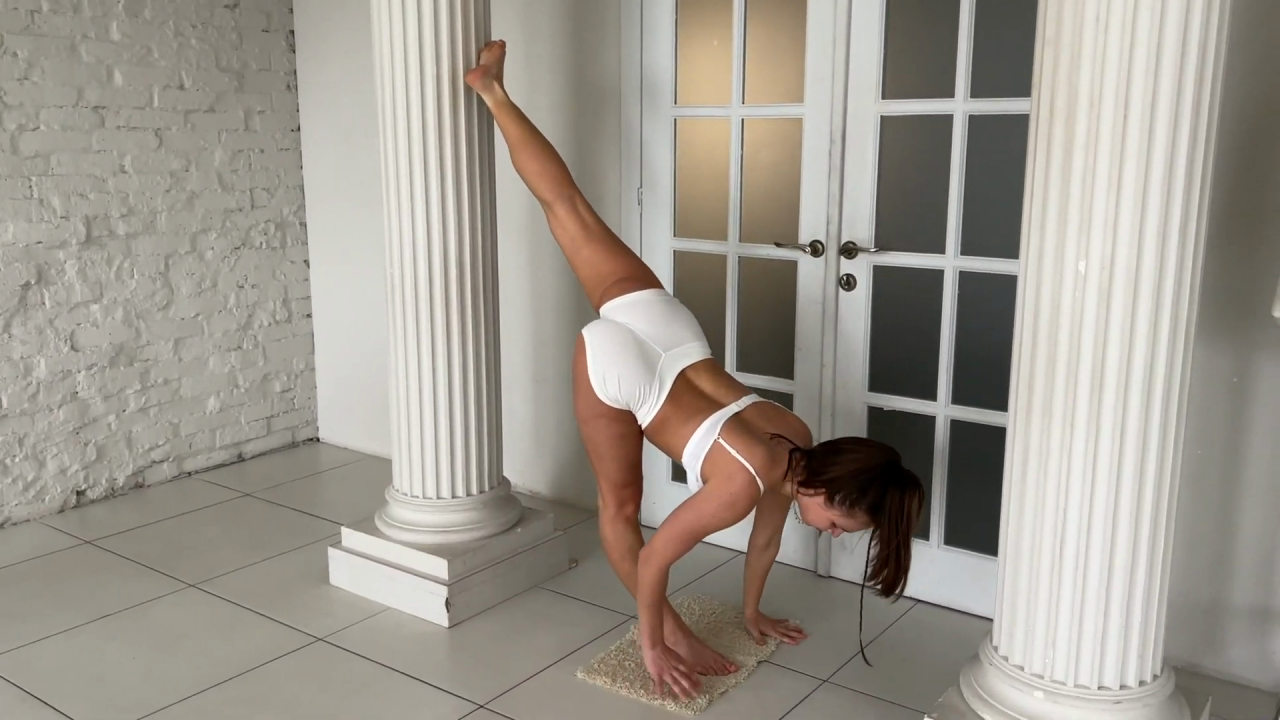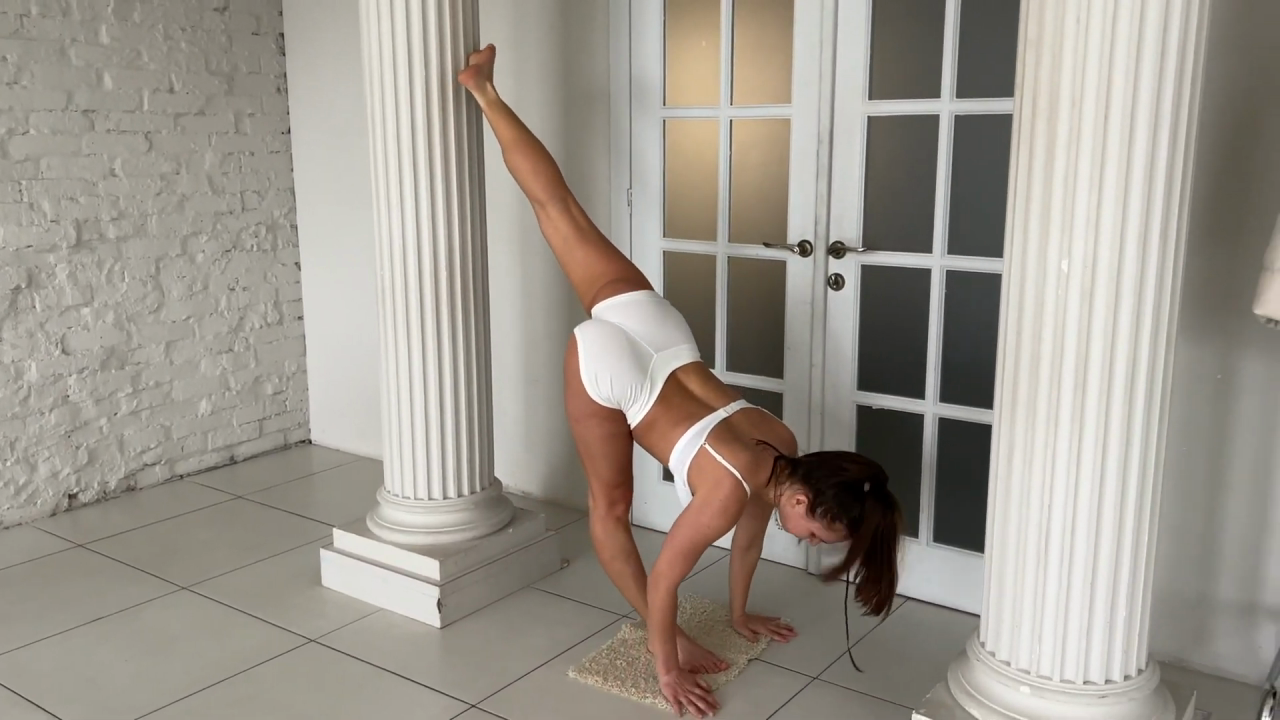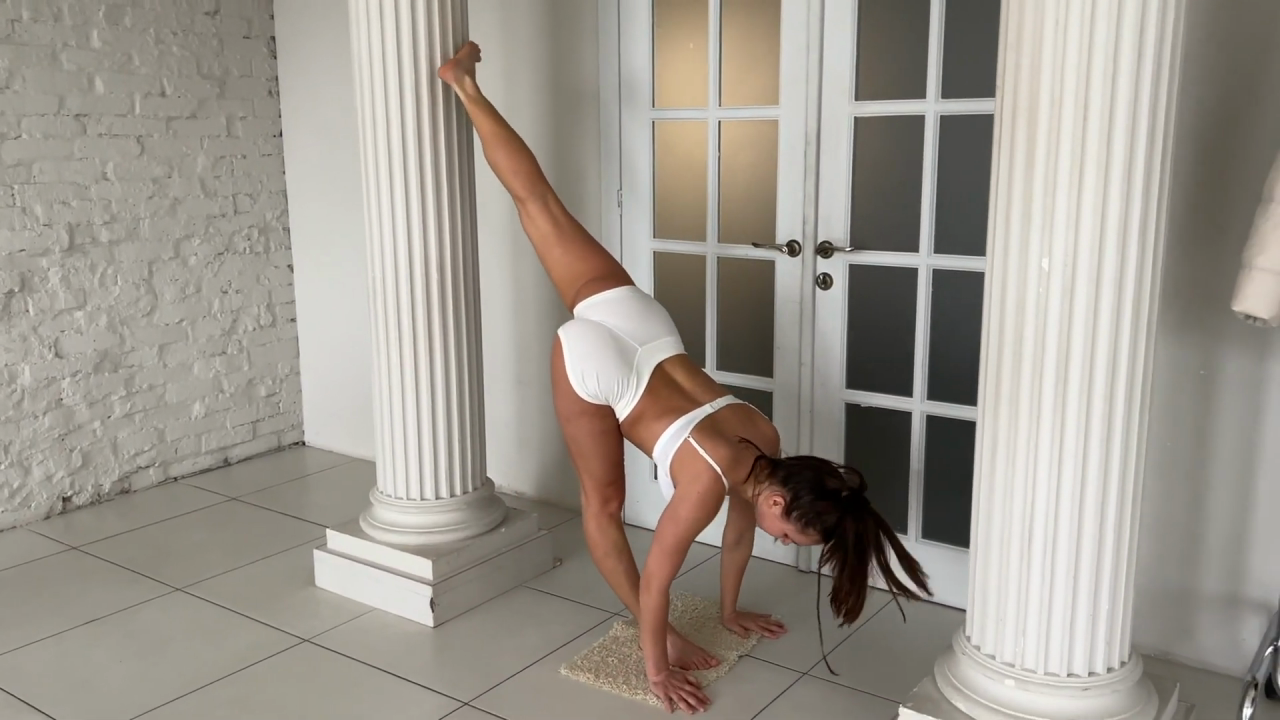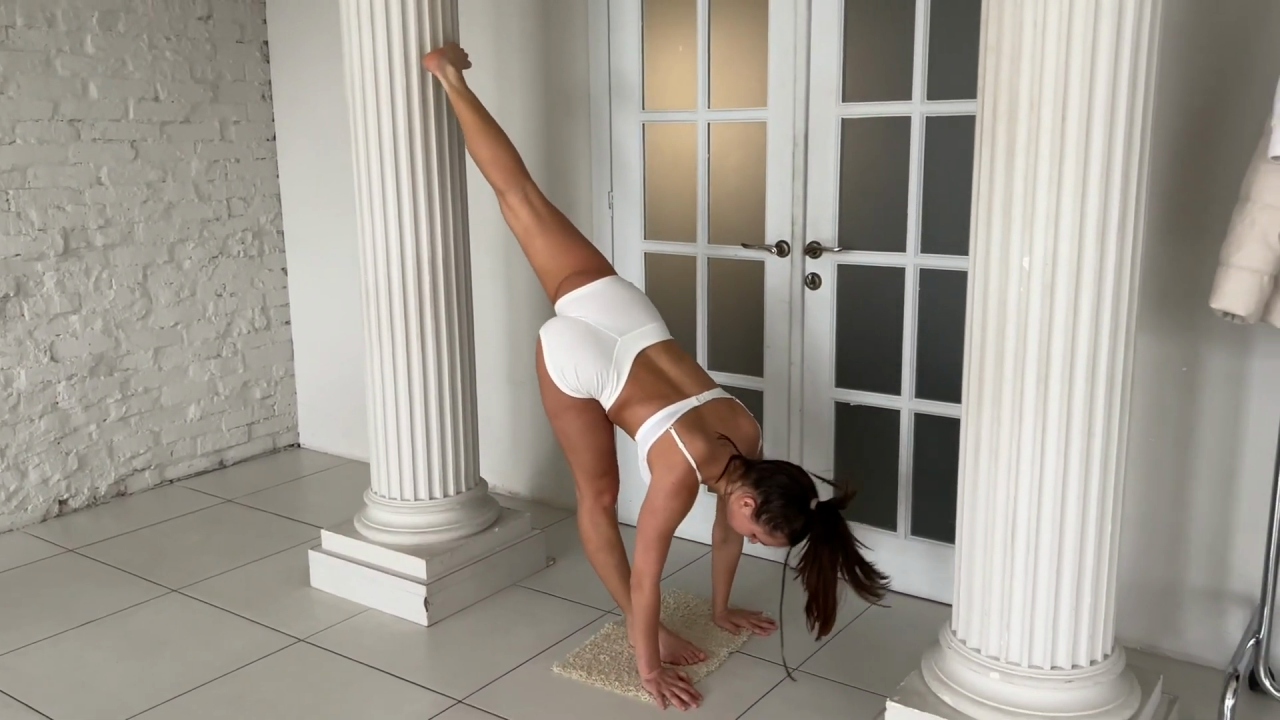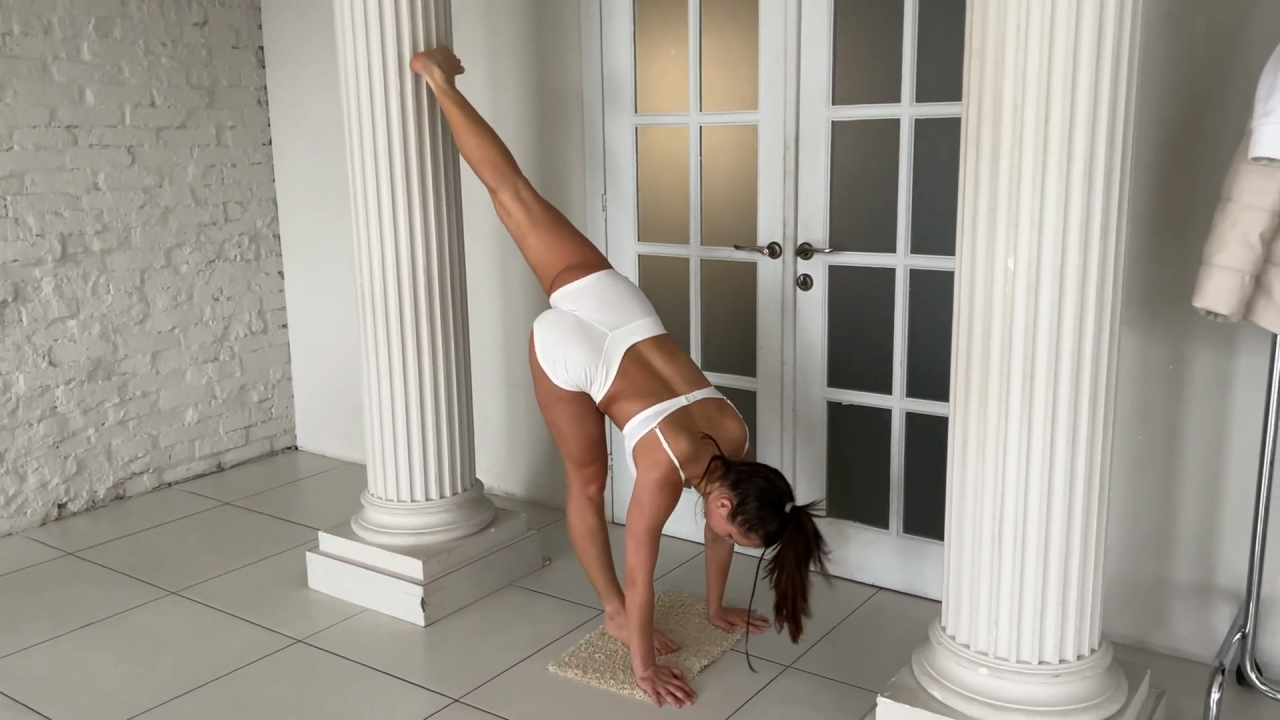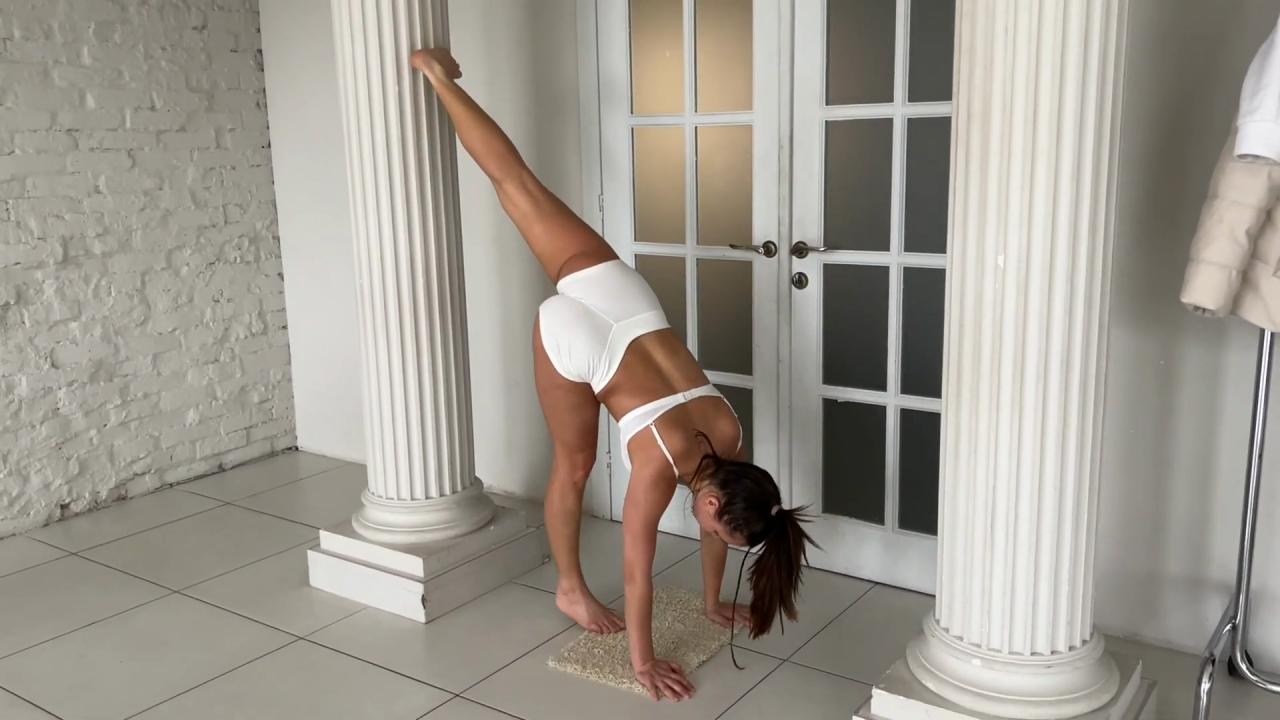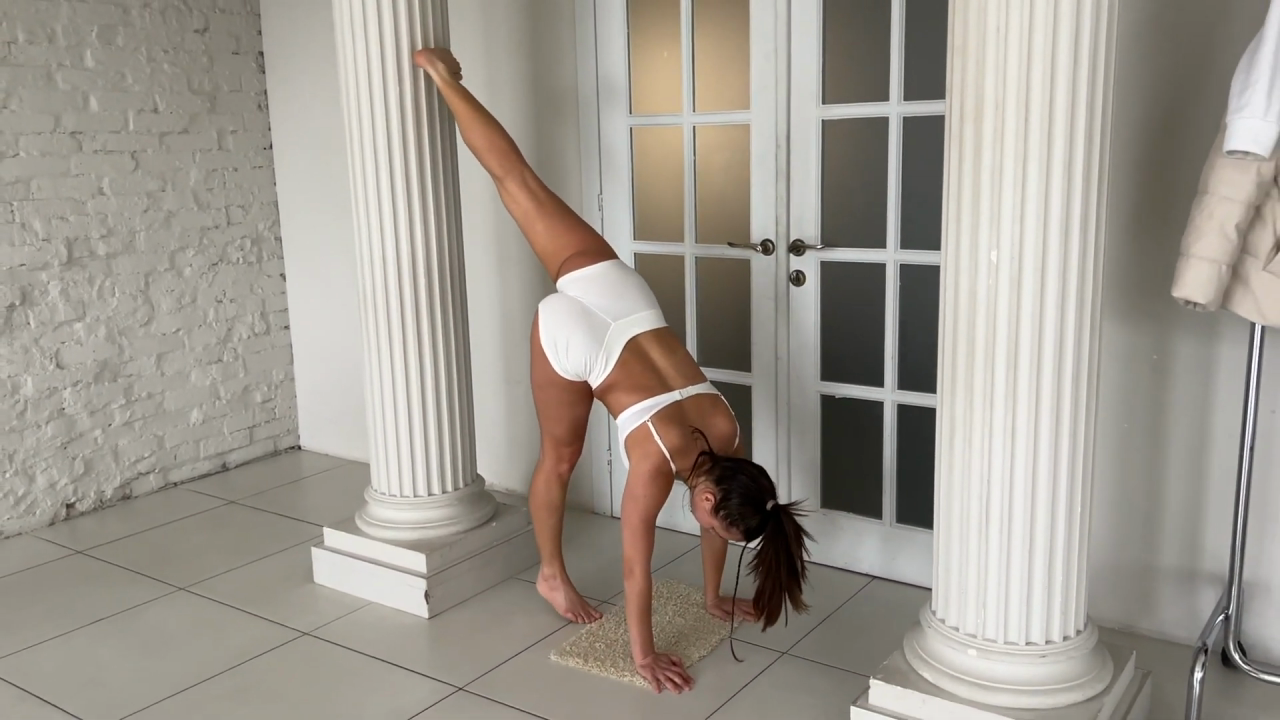
dt=0.2s
person 1, frame 1
left shoulder: (798, 449)
right shoulder: (743, 485)
left elbow: (766, 536)
right elbow: (653, 558)
left wrist: (752, 614)
right wrist: (655, 645)
left hip: (654, 319)
right hip: (619, 363)
left knee: (569, 206)
right knee: (619, 507)
left ankle: (494, 90)
person 1, frame 2
left shoulder: (782, 452)
right shoulder: (730, 490)
left elbow: (750, 537)
right elbow: (662, 581)
left wrist: (741, 615)
left hip: (645, 319)
right hip: (609, 361)
left knee: (560, 208)
left ankle: (485, 91)
person 1, frame 3
left shoulder: (766, 446)
right shoulder: (707, 484)
left elbow: (740, 529)
right elbow: (655, 580)
left wrist: (731, 610)
left hip: (628, 314)
right hip: (593, 358)
left knee: (542, 204)
person 1, frame 4
left shoulder: (747, 440)
right shoulder: (682, 475)
left elbow: (726, 530)
right elbow: (646, 580)
left wrist: (722, 607)
right wrist: (649, 667)
left hip: (617, 310)
right hip: (579, 352)
left knee: (523, 196)
person 1, frame 5
left shoulder: (734, 442)
right shoulder: (664, 473)
left elbow: (716, 533)
right elbow: (641, 578)
left wrist: (718, 606)
right wrist: (645, 668)
left hip: (611, 302)
right hip: (572, 345)
left knee: (517, 192)
right knee: (586, 484)
left ankle: (444, 80)
person 1, frame 6
left shoulder: (728, 442)
right shoulder: (660, 467)
left elbow: (714, 528)
right elbow: (637, 574)
left wrist: (714, 602)
right wrist: (644, 663)
left hip: (613, 292)
right hip: (576, 334)
left knee: (518, 183)
right knee: (573, 468)
left ankle: (440, 75)
person 1, frame 7
left shoulder: (726, 439)
right shoulder: (657, 463)
left elbow: (715, 525)
right elbow: (635, 568)
left wrist: (715, 597)
right wrist: (645, 656)
left hip: (612, 289)
right hip: (574, 333)
left knee: (520, 182)
right knee: (560, 459)
left ankle: (444, 74)
right ankle: (551, 575)
